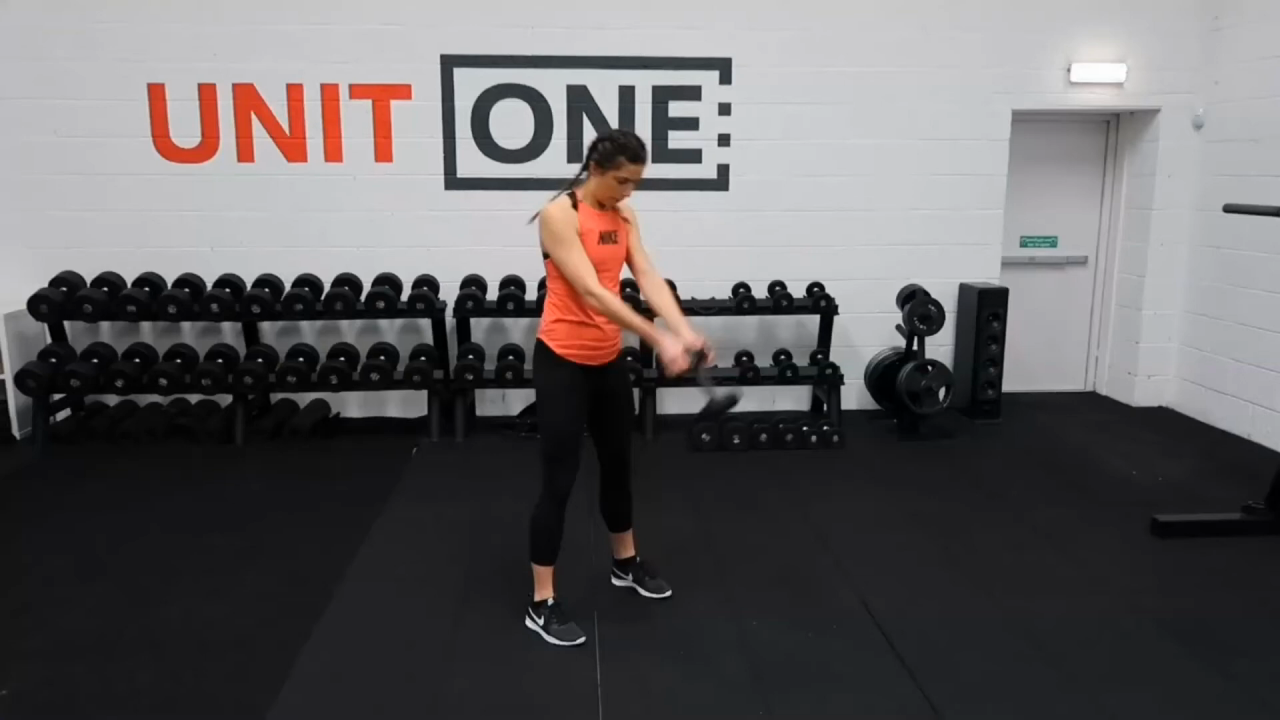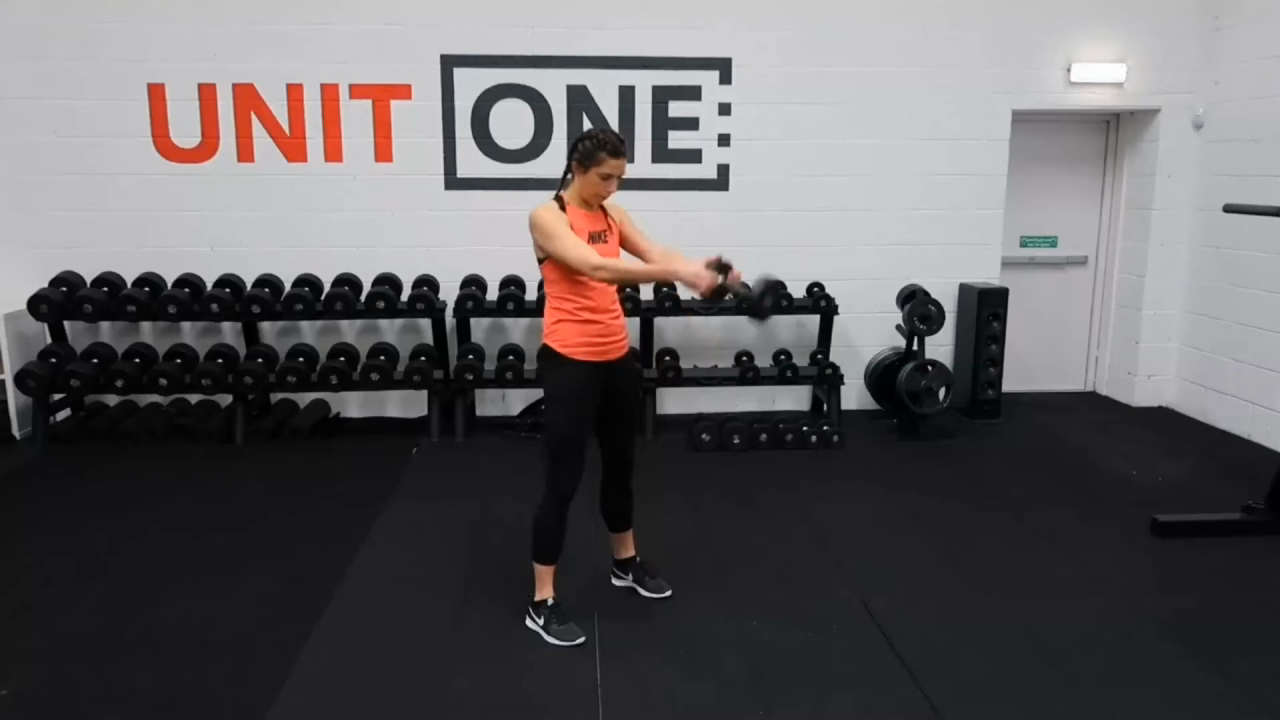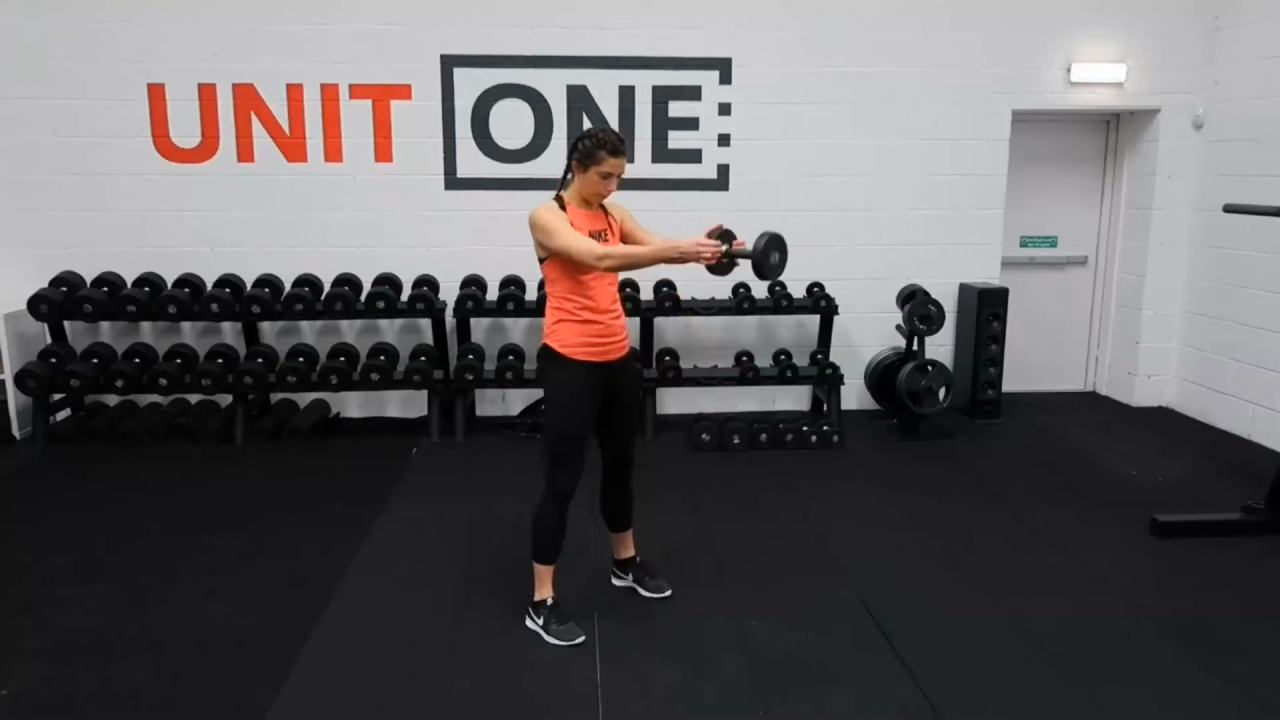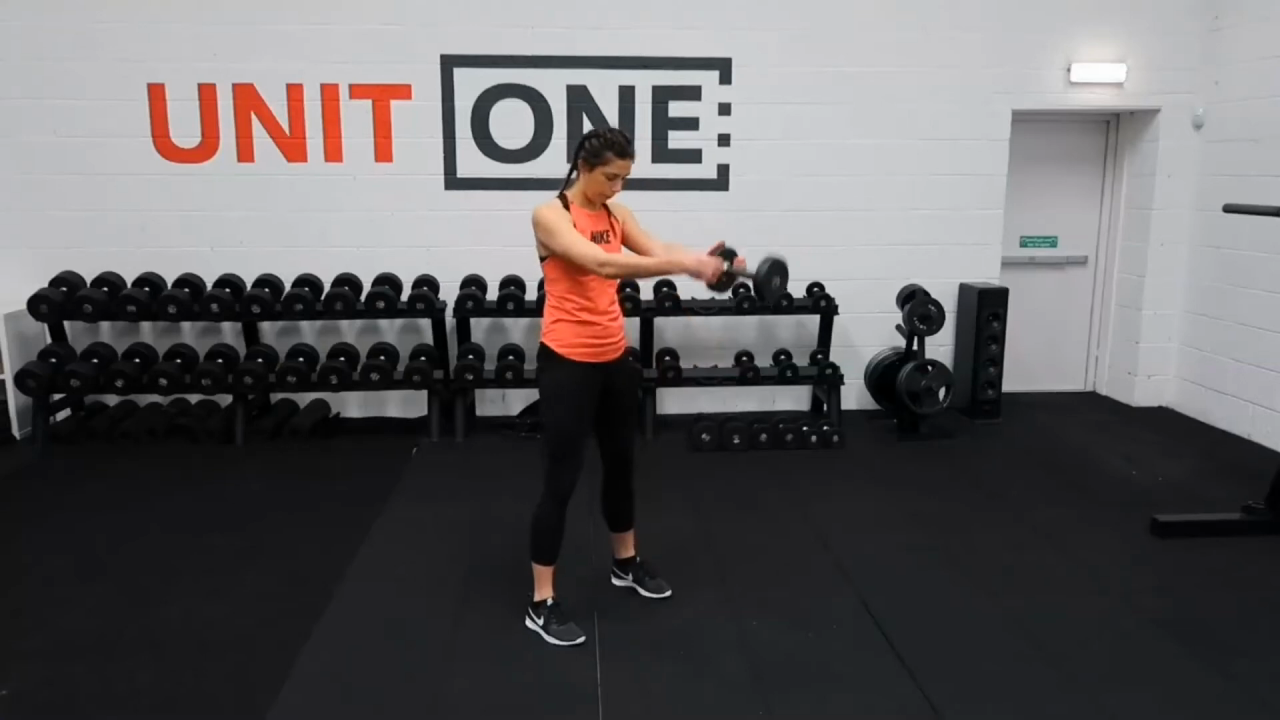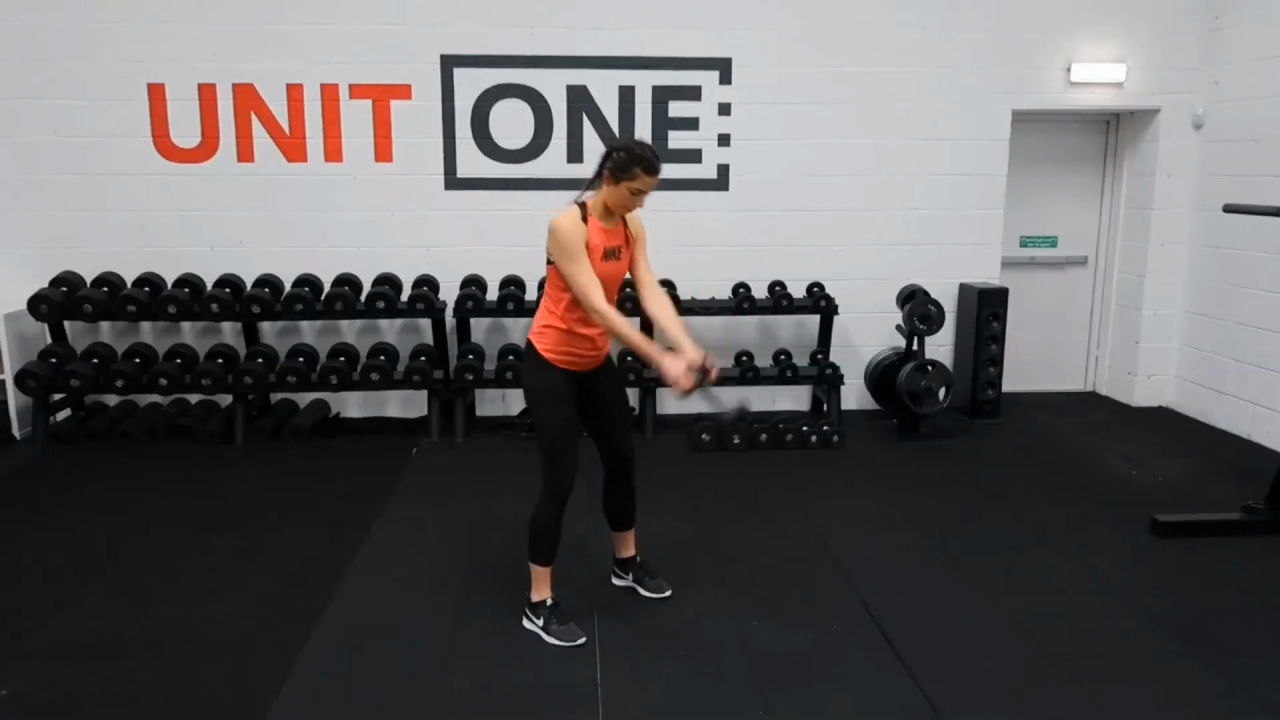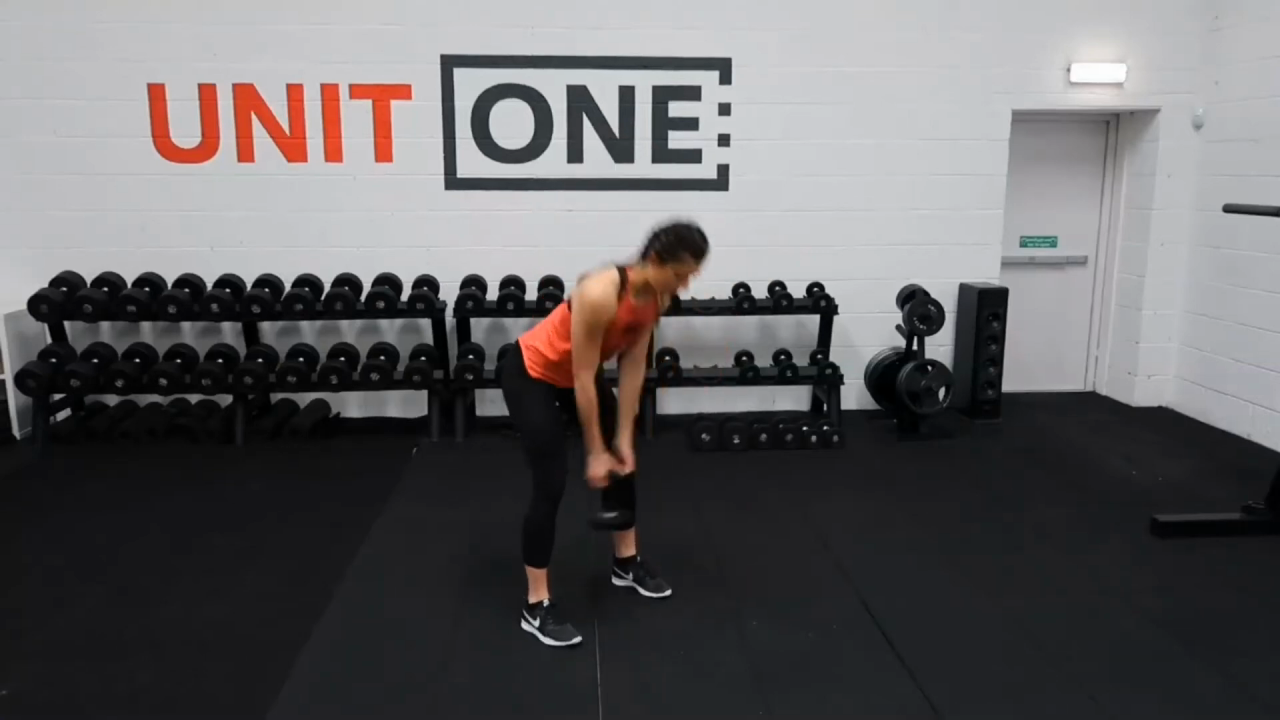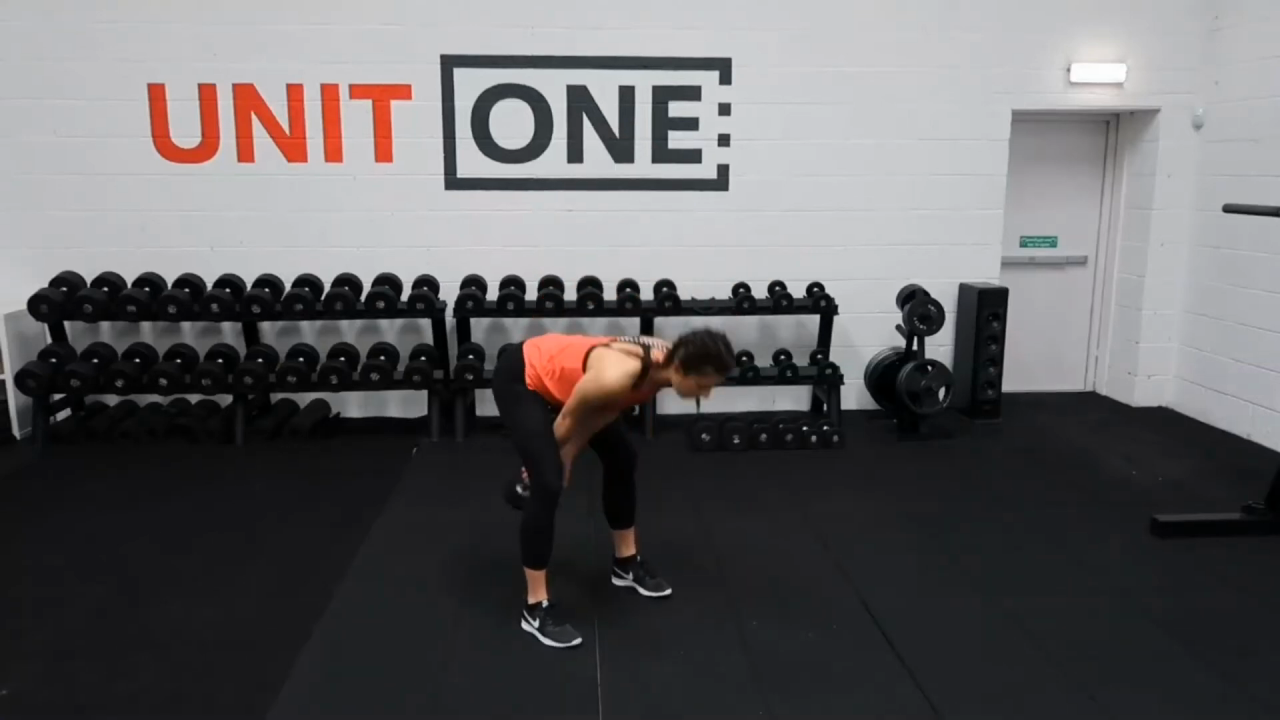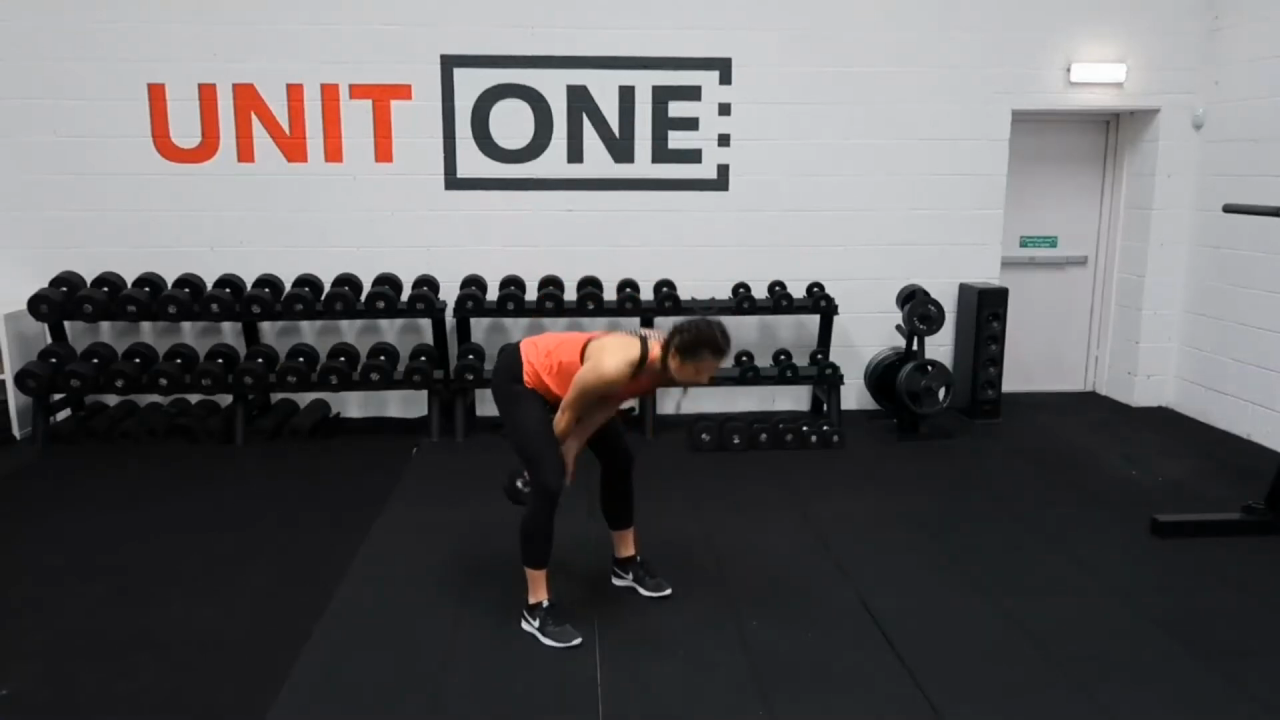
dt=0.2s
person 1, frame 1
left shoulder: (624, 218)
right shoulder: (558, 215)
left elbow: (650, 279)
right elbow: (591, 292)
left wrist: (683, 330)
right wrist: (658, 338)
left hip: (608, 362)
right hip: (563, 362)
left knee: (618, 464)
right knee: (559, 480)
left ankle: (625, 564)
right ankle: (541, 603)
person 1, frame 2
left shoulder: (613, 215)
right shoulder: (546, 217)
left elbow: (653, 253)
right elbow: (596, 266)
left wrist: (697, 266)
right wrist: (677, 273)
left hip: (618, 359)
right hip: (571, 363)
left knee: (619, 465)
right knee: (563, 481)
left ankle: (626, 563)
right ankle: (542, 603)
person 1, frame 3
left shoulder: (613, 213)
right shoulder: (546, 216)
left elbow: (654, 245)
right elbow: (600, 257)
left wrist: (700, 247)
right wrist: (678, 251)
left hip: (618, 359)
right hip: (571, 363)
left knee: (620, 465)
right knee: (563, 480)
left ankle: (625, 562)
right ankle: (541, 604)
person 1, frame 4
left shoulder: (615, 213)
right shoulder: (550, 216)
left elbow: (654, 255)
right elbow: (596, 264)
left wrist: (701, 262)
right wrist: (685, 265)
left hip: (614, 360)
right hip: (567, 363)
left knee: (620, 463)
right knee: (561, 479)
left ankle: (626, 563)
right ankle: (540, 604)
person 1, frame 5
left shoulder: (632, 227)
right shoulder: (568, 227)
left elbow: (650, 292)
right elbow: (596, 307)
left wrist: (686, 348)
right wrist: (659, 360)
left hip: (596, 363)
right hip: (551, 365)
left knee: (621, 461)
right knee: (560, 479)
left ankle: (627, 564)
right ankle: (539, 607)
person 1, frame 6
left shoulder: (656, 294)
right shoulder: (601, 294)
left elbow: (633, 368)
right elbow: (583, 379)
left wrist: (623, 436)
right wrist: (594, 451)
left hip: (574, 378)
right hip: (532, 375)
left knee: (623, 463)
right knee: (552, 482)
left ankle: (627, 563)
right ankle: (536, 608)
person 1, frame 7
left shoulder: (663, 362)
right shoulder: (617, 376)
left elbow: (599, 415)
right elbow: (568, 420)
left wrist: (565, 460)
right wrist: (547, 464)
left hip: (559, 374)
right hip: (520, 376)
left knee: (622, 457)
right knee: (548, 484)
left ankle: (626, 561)
right ankle: (536, 607)
person 1, frame 8
left shoulder: (663, 358)
right shoulder: (615, 367)
left elbow: (604, 409)
right elbow: (565, 416)
left wrist: (565, 456)
right wrist: (551, 460)
right hip: (522, 376)
left knee: (619, 459)
right knee: (549, 485)
left ankle: (627, 562)
right ankle: (537, 607)
